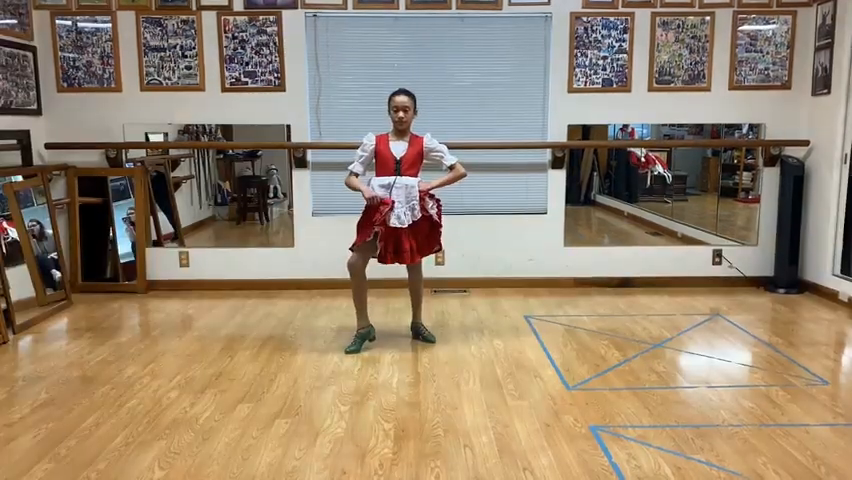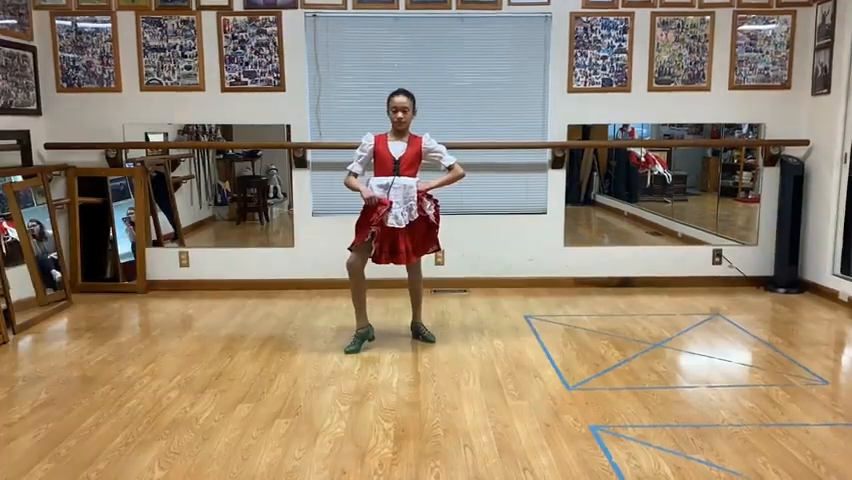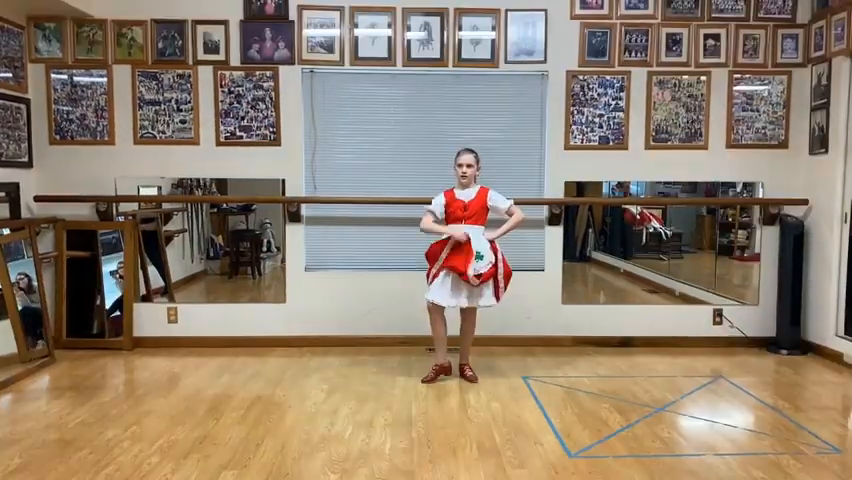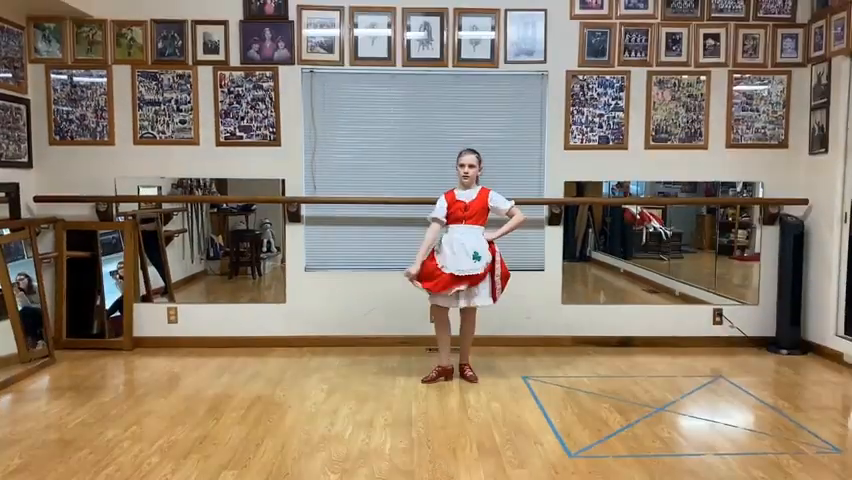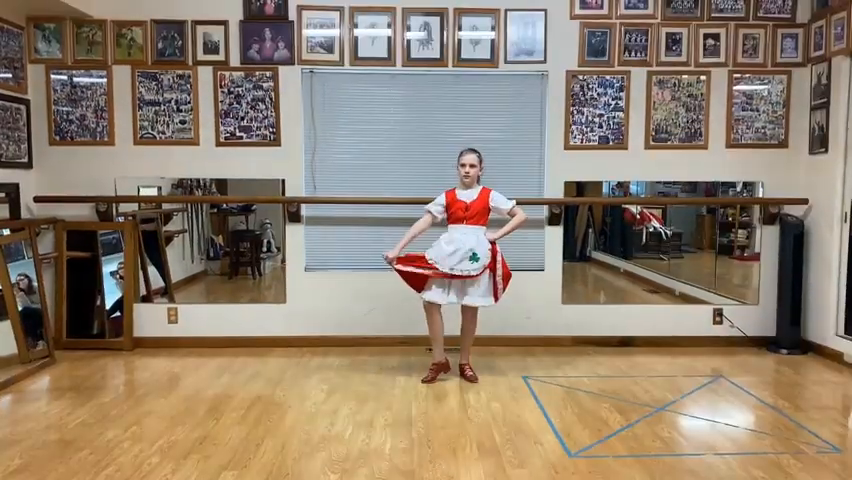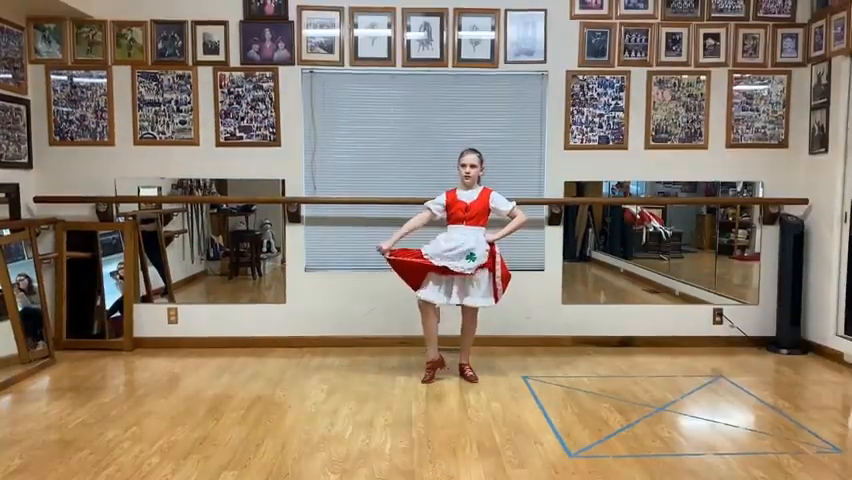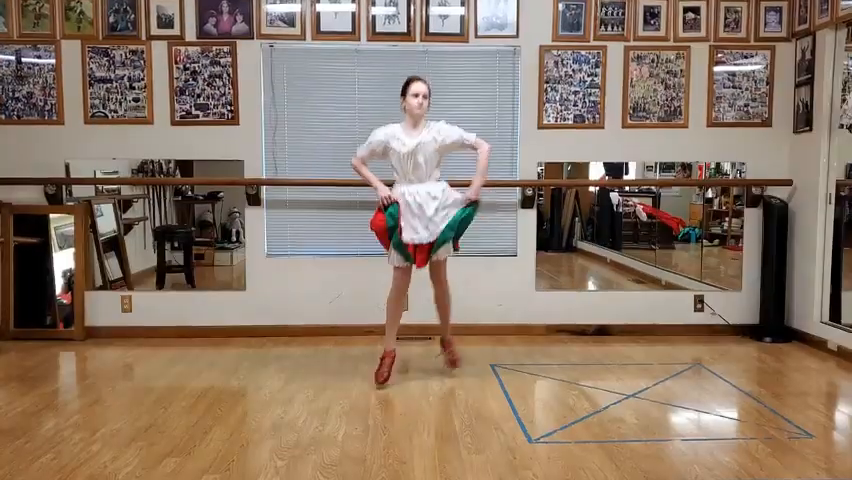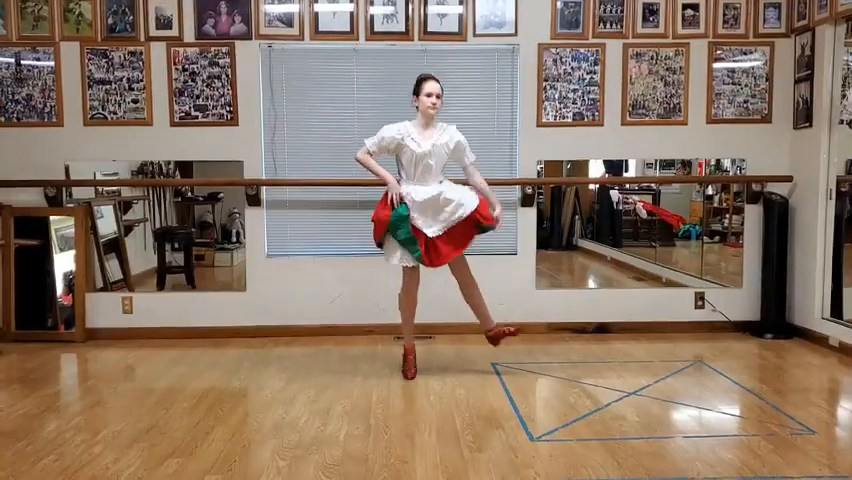
dt=0.2s
person 1, frame 1
left shoulder: (424, 143)
right shoulder: (374, 142)
left elbow: (460, 171)
right elbow: (350, 177)
left wrist: (430, 186)
right wrist: (364, 189)
left hip: (412, 209)
right hip: (380, 209)
left knee: (414, 266)
right knee: (355, 263)
left ankle: (417, 323)
right ankle: (364, 327)
person 1, frame 2
left shoulder: (423, 143)
right shoulder: (372, 142)
left elbow: (458, 172)
right elbow: (349, 177)
left wrist: (429, 186)
right wrist: (363, 189)
left hip: (410, 209)
right hip: (379, 209)
left knee: (413, 266)
right knee: (354, 263)
left ankle: (417, 323)
right ankle: (363, 327)
person 1, frame 3
left shoulder: (487, 195)
right shoulder: (445, 196)
left elbow: (518, 215)
right elbow: (424, 224)
left wrist: (495, 234)
right wrist: (449, 231)
left hip: (477, 254)
right hip: (449, 255)
left knee: (470, 310)
right knee: (434, 306)
person 1, frame 4
left shoulder: (488, 196)
right shoulder: (446, 198)
left elbow: (519, 216)
right elbow: (433, 230)
left wrist: (495, 235)
right wrist: (417, 263)
left hip: (476, 254)
right hip: (447, 254)
left knee: (469, 309)
right knee: (439, 307)
person 1, frame 5
left shoulder: (489, 196)
right shoulder: (447, 197)
left elbow: (520, 215)
right elbow: (423, 222)
left wrist: (496, 235)
right wrist: (397, 249)
left hip: (476, 254)
right hip: (447, 253)
left knee: (470, 309)
right knee: (430, 302)
person 1, frame 6
left shoulder: (489, 196)
right shoulder: (447, 197)
left elbow: (520, 217)
right elbow: (421, 219)
left wrist: (496, 236)
right wrist: (390, 242)
left hip: (475, 254)
right hip: (445, 252)
left knee: (470, 309)
right knee: (426, 301)
person 1, frame 7
left shoulder: (441, 132)
right shoulder: (388, 135)
left elbow: (483, 147)
right elbow: (357, 161)
left wrist: (477, 185)
right wrist: (379, 186)
left hip: (436, 208)
right hip: (404, 210)
left knee: (439, 276)
right knee: (400, 281)
left ankle: (445, 338)
right ankle: (389, 348)
person 1, frame 8
left shoulder: (451, 135)
right shoulder: (399, 132)
left elbow: (471, 172)
right elbow: (361, 155)
left wrist: (494, 203)
right wrist: (390, 180)
left hip: (443, 205)
right hip: (409, 207)
left knee: (461, 269)
right knee: (410, 281)
left ankle: (490, 327)
right ankle: (409, 348)
